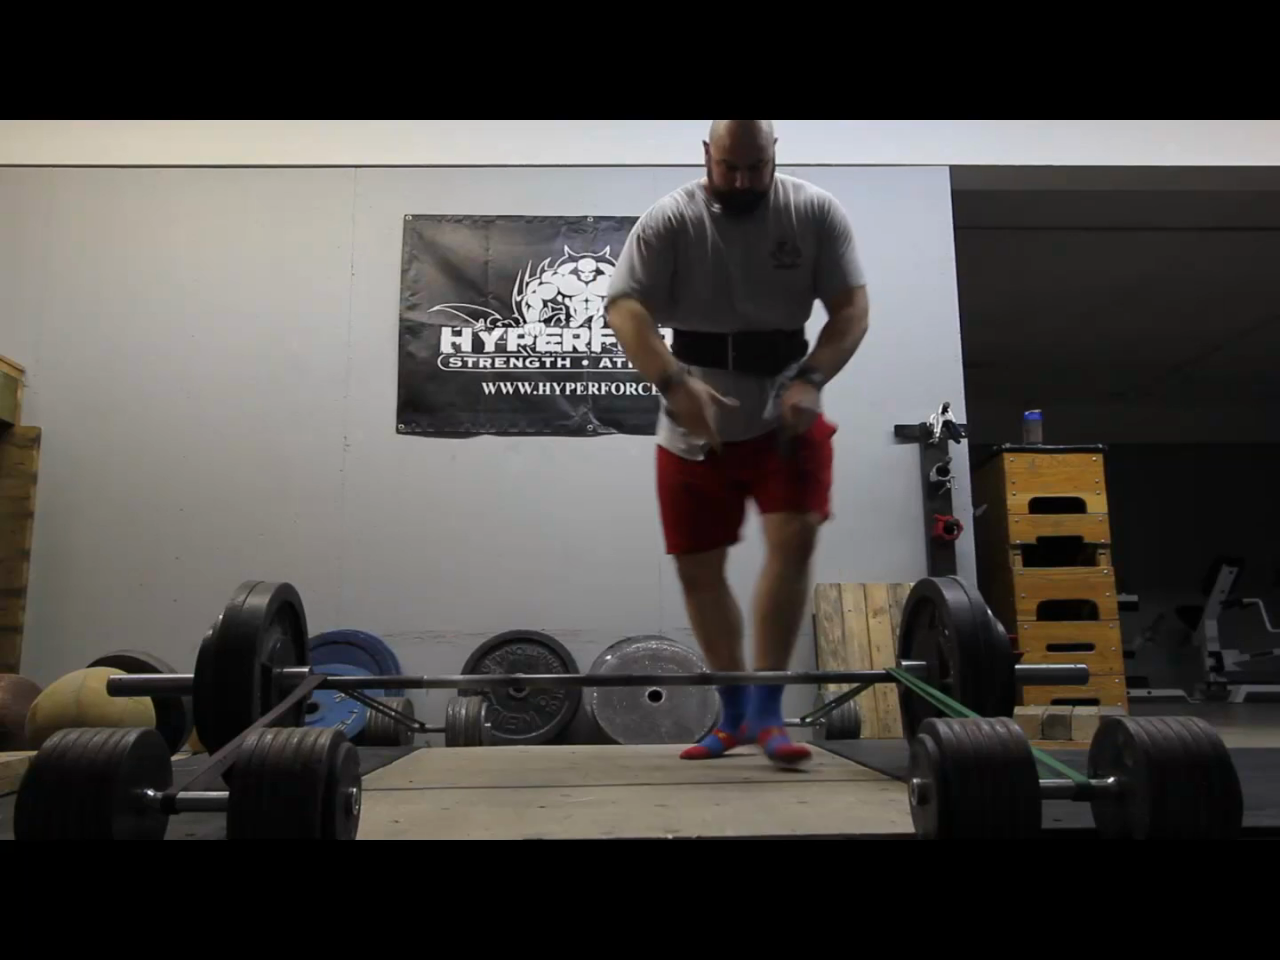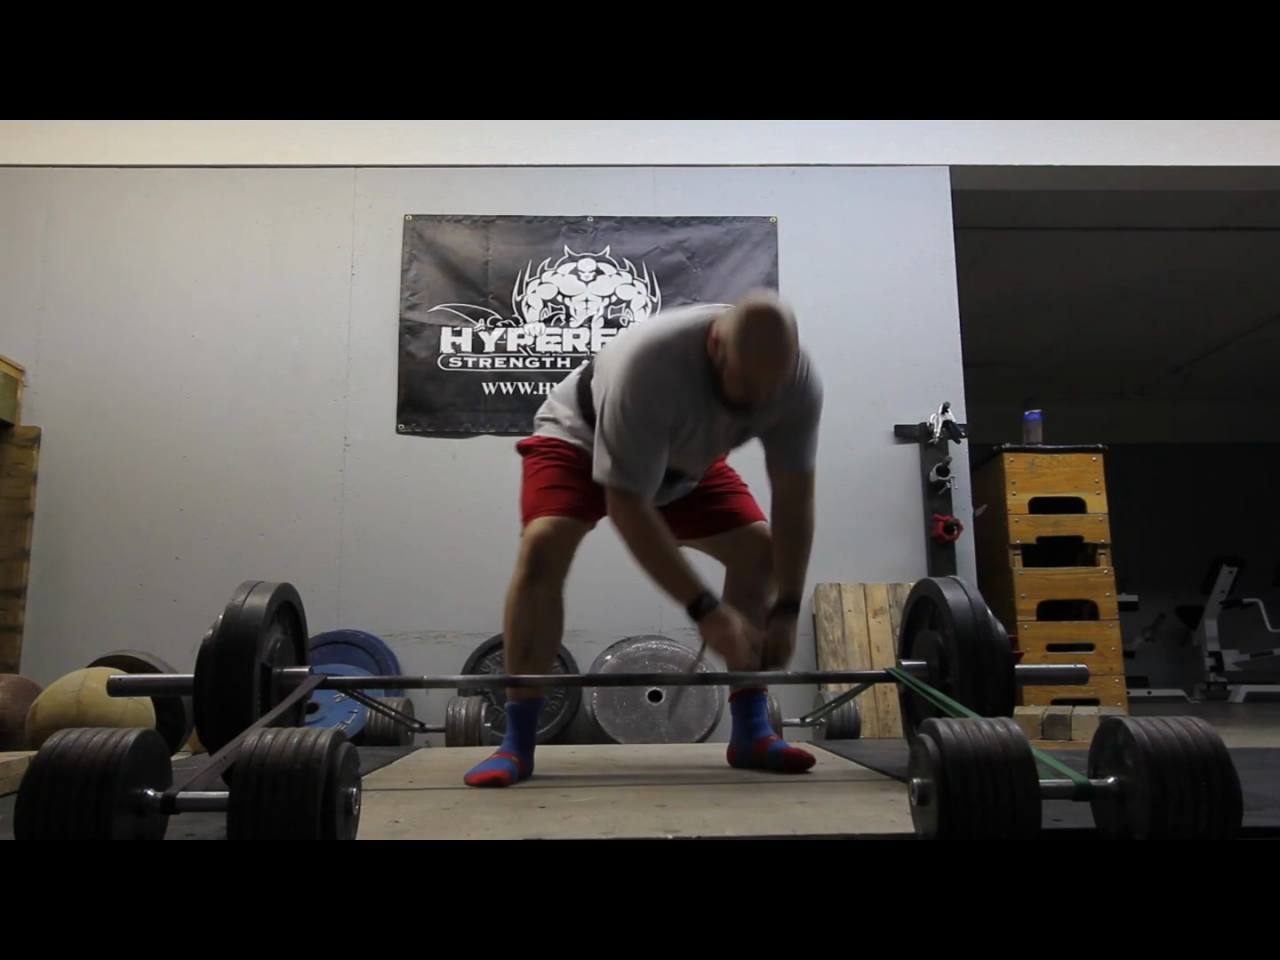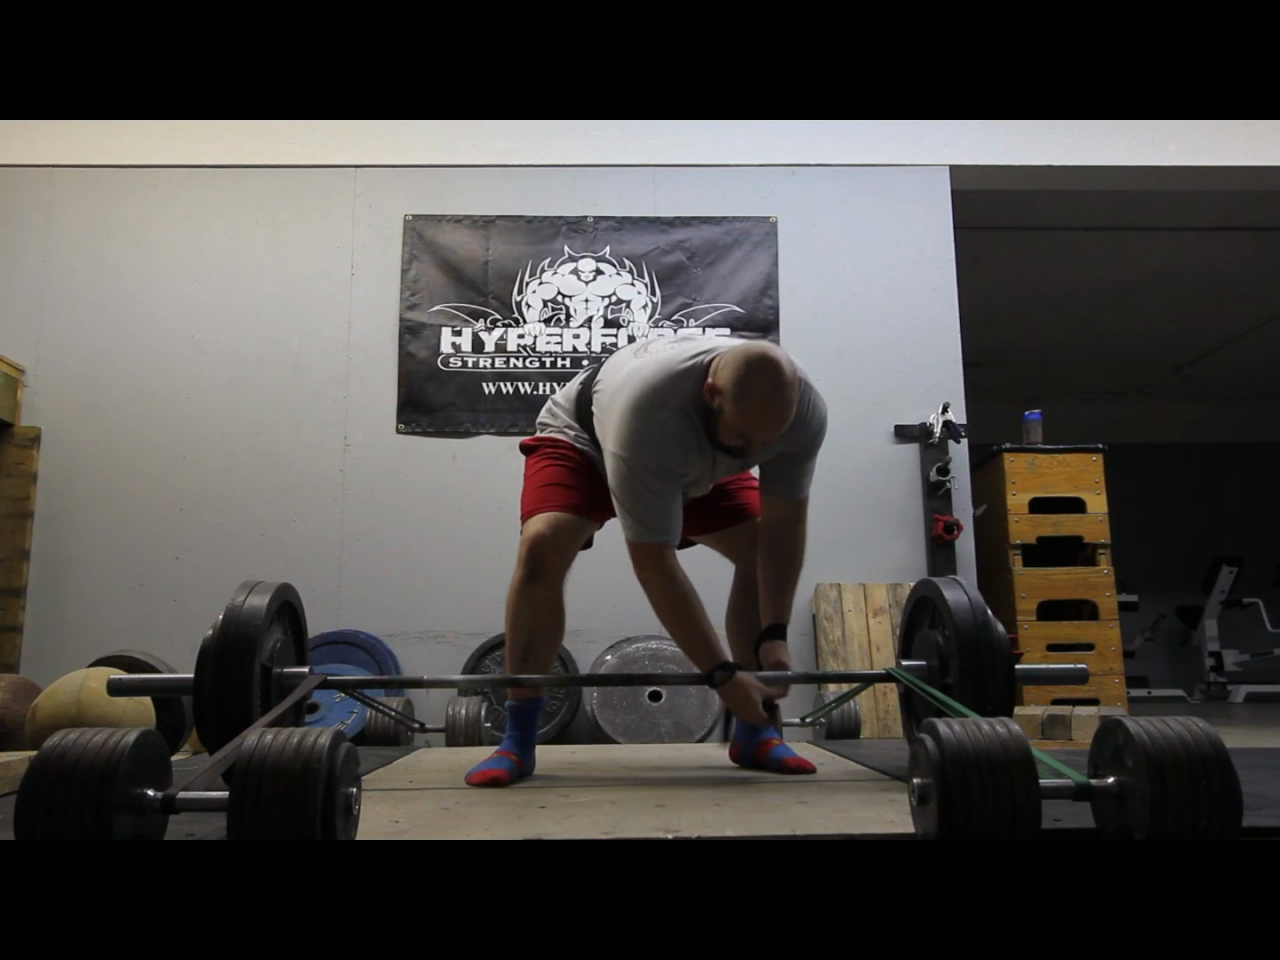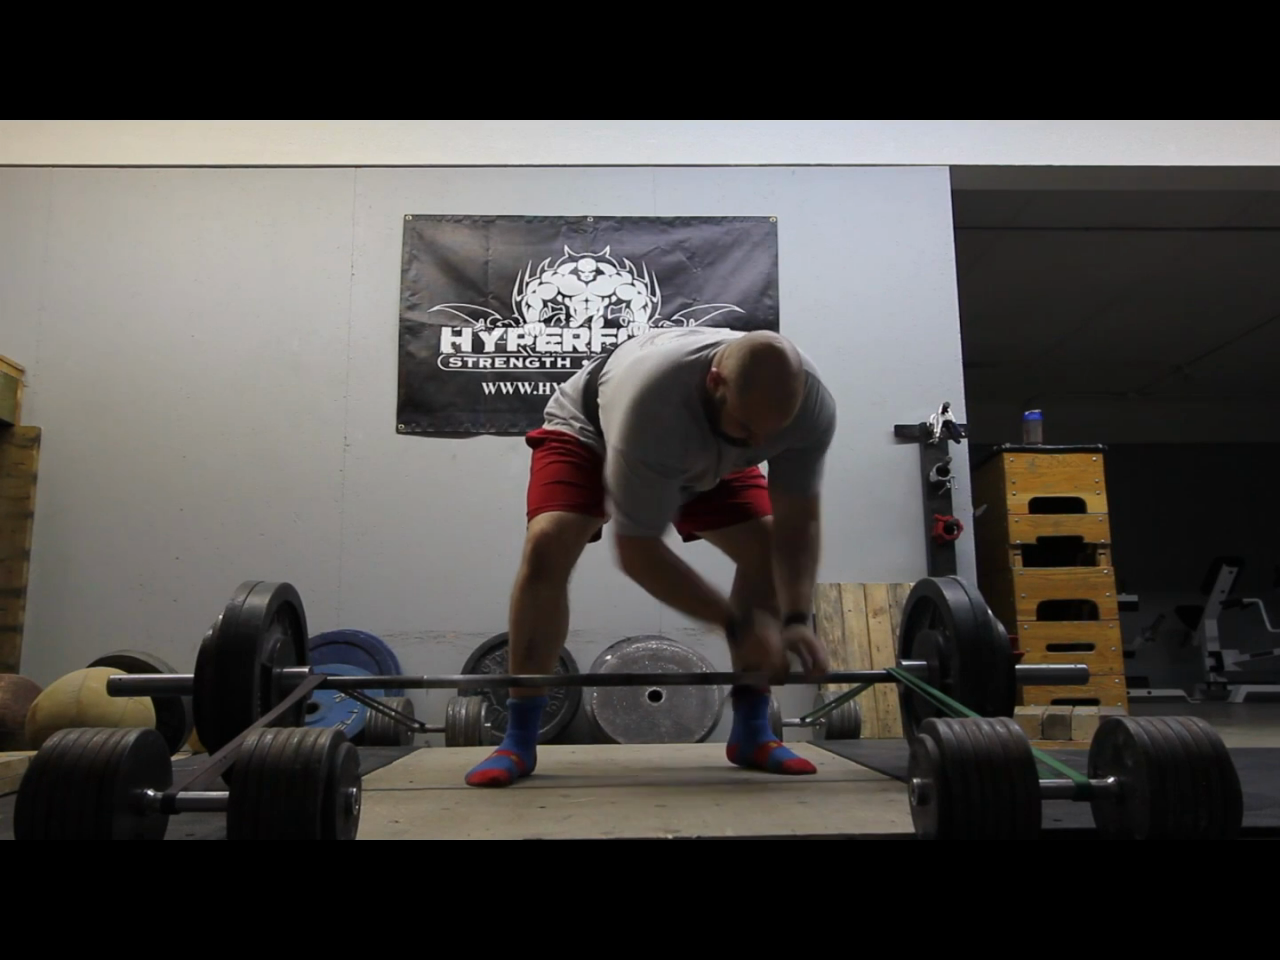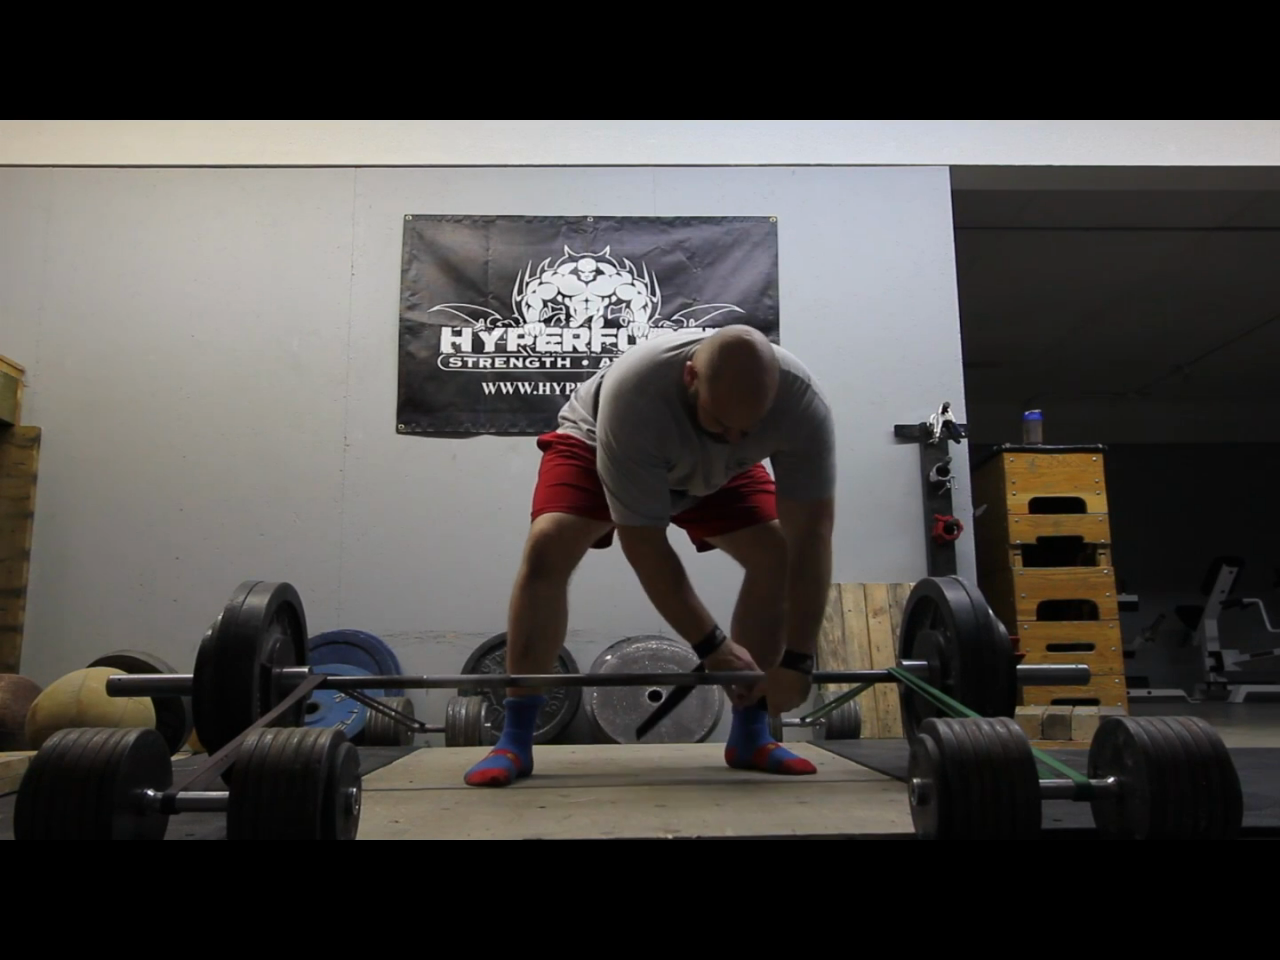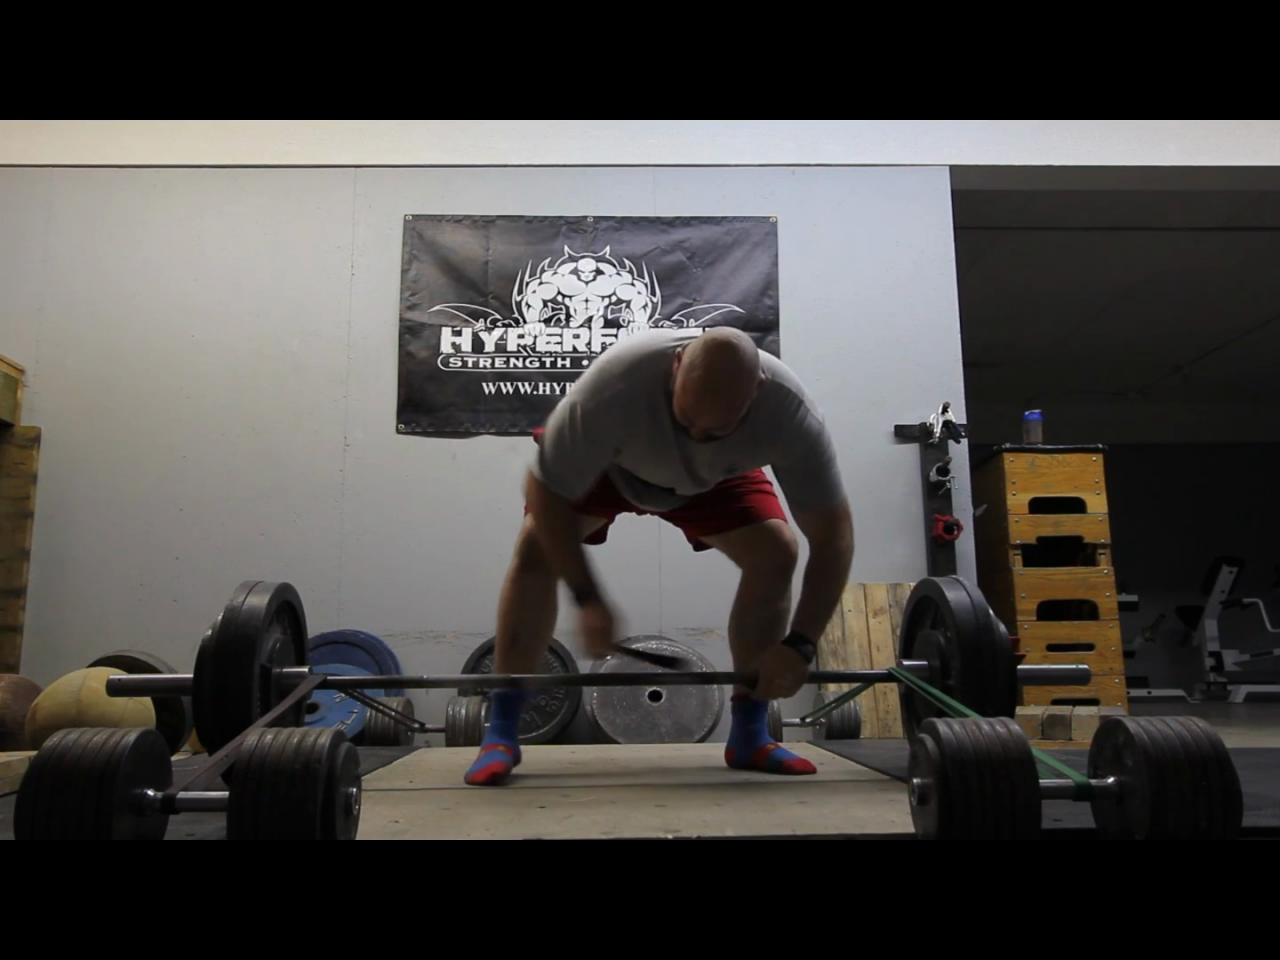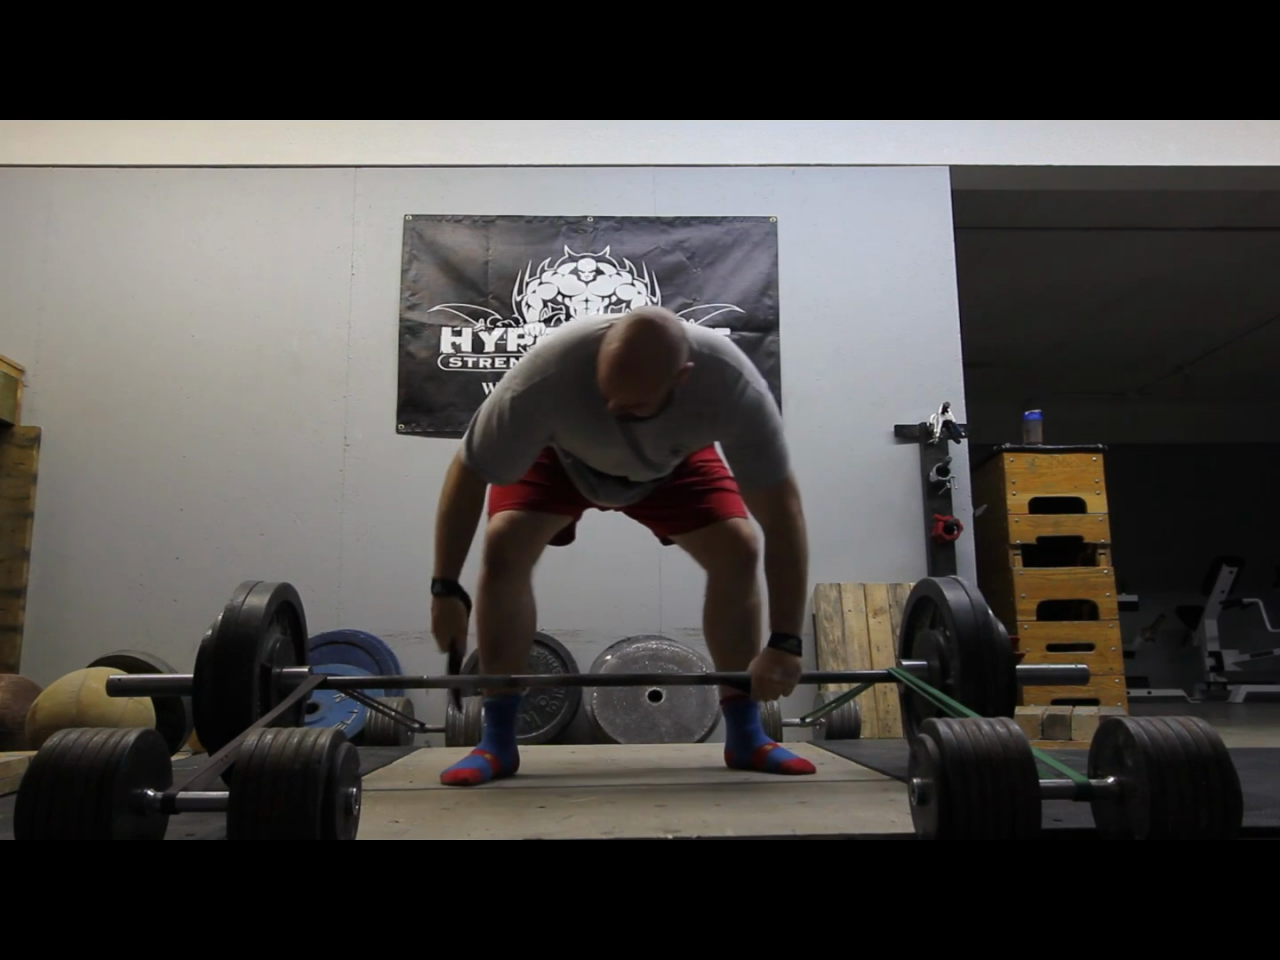
dt=0.5s
person 1, frame 1
left shoulder: (814, 211)
right shoulder: (670, 221)
left elbow: (851, 307)
right elbow: (625, 307)
left wrist: (808, 381)
right wrist: (677, 384)
left hip: (784, 412)
right hip: (697, 424)
left knee: (793, 539)
right knee: (697, 567)
left ankle: (765, 713)
right ankle: (734, 710)
person 1, frame 2
left shoulder: (800, 385)
right shoulder: (651, 366)
left elbow: (795, 498)
right elbow: (627, 507)
left wrist: (787, 607)
right wrist: (707, 611)
right hip: (579, 435)
left knee: (760, 552)
right knee: (543, 547)
left ankle: (750, 734)
right ankle: (518, 742)
person 1, frame 3
left shoulder: (803, 410)
right shoulder: (648, 412)
left elbow: (784, 527)
right elbow: (654, 562)
left wrist: (774, 635)
right wrist: (723, 675)
right hip: (581, 438)
left knee: (761, 548)
right knee: (542, 546)
left ankle: (754, 733)
right ankle: (518, 741)
person 1, frame 4
left shoulder: (810, 403)
right shoulder: (652, 403)
left elbow: (797, 517)
right elbow: (638, 553)
left wrist: (797, 620)
right wrist: (741, 625)
right hip: (588, 427)
left knee: (768, 545)
right knee: (547, 545)
left ankle: (751, 731)
right ankle: (518, 739)
person 1, frame 5
left shoulder: (801, 403)
right shoulder: (635, 395)
left elbow: (811, 536)
right elbow: (643, 543)
left wrist: (798, 660)
right wrist: (712, 645)
right hip: (596, 438)
left knee: (777, 552)
right knee: (547, 547)
left ankle: (749, 735)
right ankle: (515, 739)
person 1, frame 6
left shoulder: (788, 411)
right shoulder: (616, 385)
left elbow: (834, 535)
right elbow: (547, 488)
left wrist: (800, 644)
right wrist: (588, 598)
right hip: (596, 455)
left knee: (776, 552)
right knee: (536, 542)
left ankle: (749, 734)
right ankle: (502, 730)
person 1, frame 7
left shoulder: (730, 383)
right shoulder: (550, 372)
left elbow: (782, 512)
right elbow: (470, 472)
left wrist: (785, 644)
right wrist: (446, 588)
left hip: (671, 464)
right hip: (558, 454)
left knee: (737, 551)
right knee: (505, 546)
left ankle: (745, 734)
right ankle: (497, 741)
